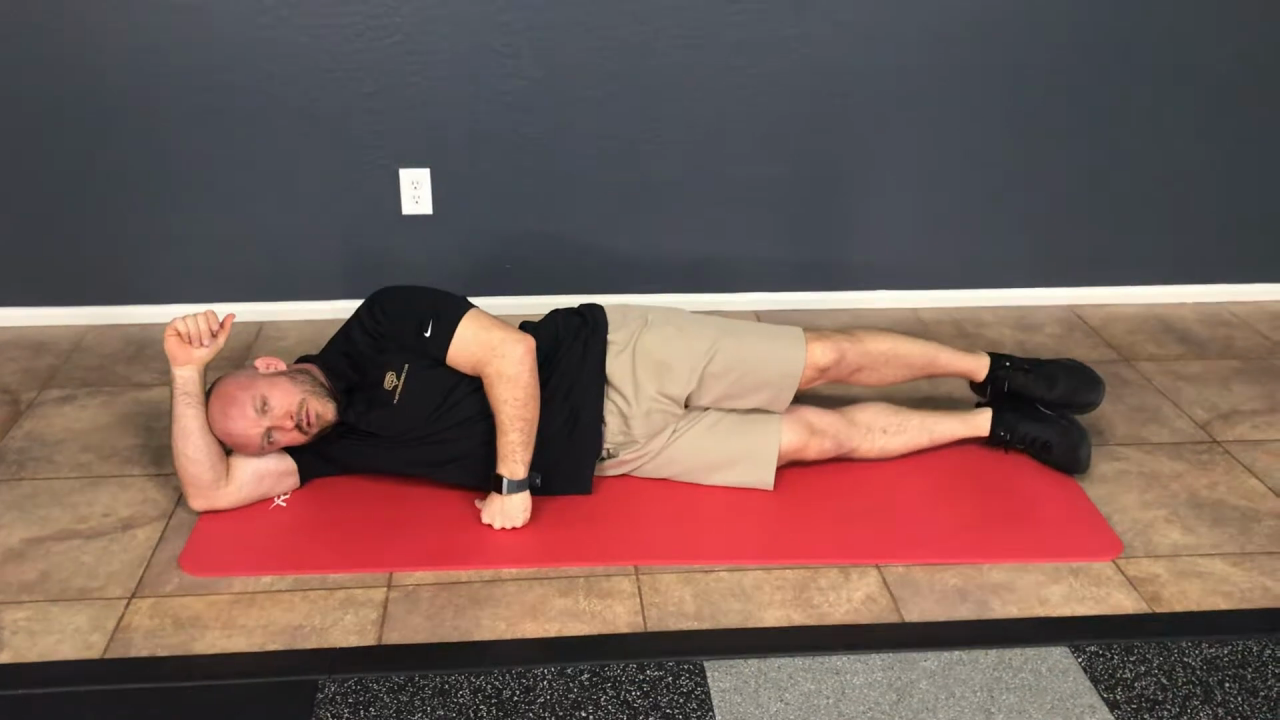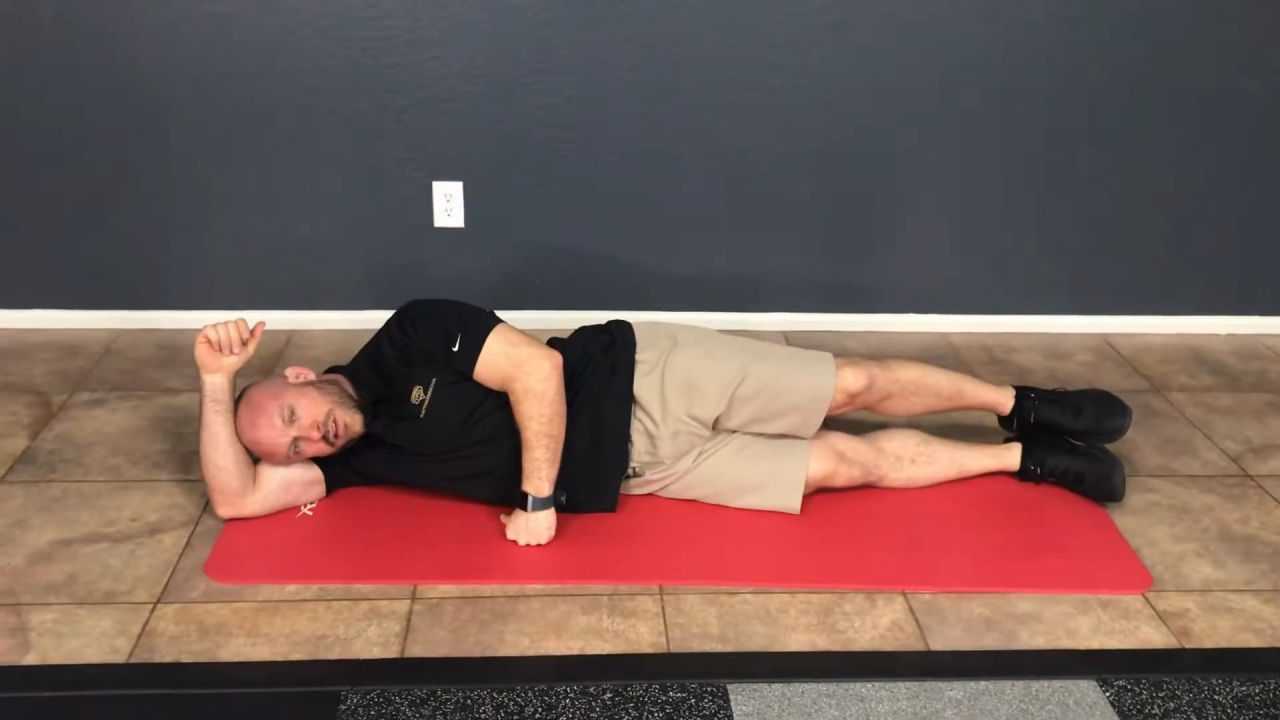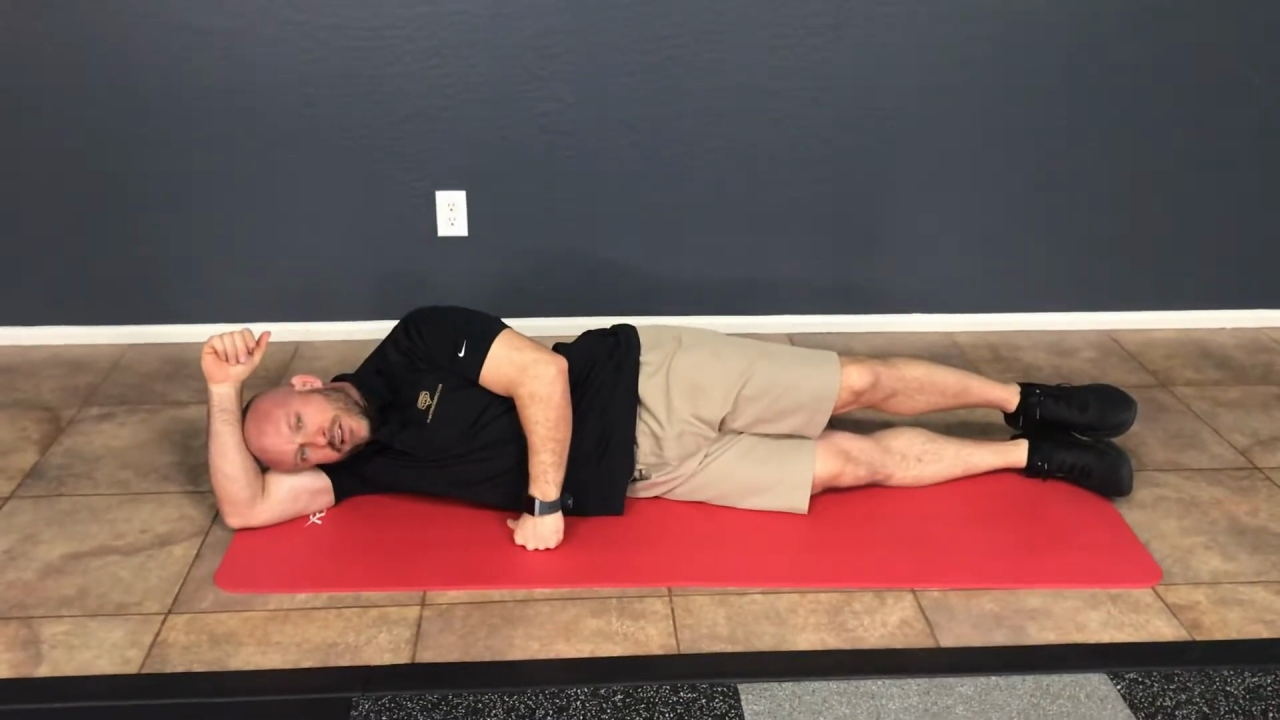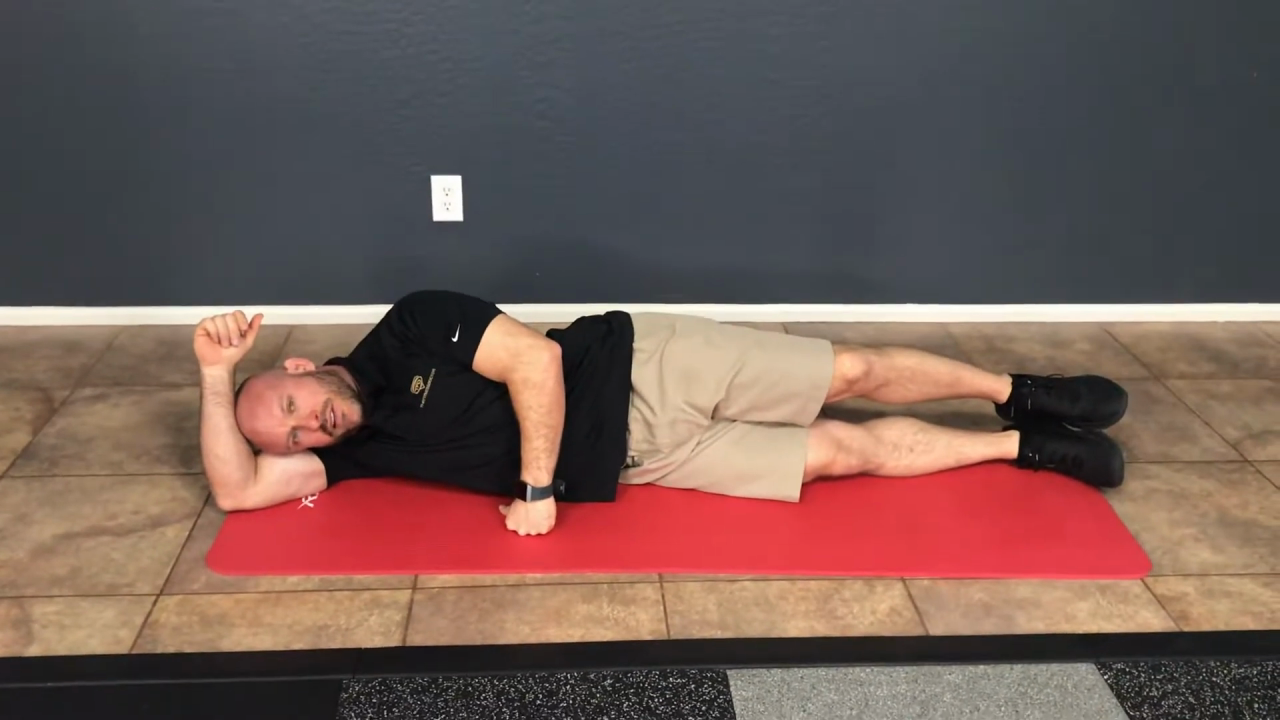
dt=1s
person 1, frame 1
left shoulder: (382, 322)
right shoulder: (331, 445)
left elbow: (510, 351)
right elbow: (210, 490)
left wrist: (513, 482)
right wrist: (186, 376)
left hip: (616, 358)
right hip: (605, 451)
left knee: (826, 360)
right knee: (817, 438)
left ankle: (994, 374)
right ankle: (993, 424)
person 1, frame 2
left shoulder: (412, 334)
right shoulder: (357, 455)
left elbow: (536, 367)
right elbow: (235, 496)
left wrist: (536, 498)
right wrist: (215, 383)
left hip: (643, 375)
right hip: (632, 469)
left knee: (854, 386)
right knee: (844, 463)
left ankle: (1022, 406)
right ankle: (1025, 459)
person 1, frame 3
left shoulder: (417, 343)
right shoulder: (364, 463)
left elbow: (540, 373)
right elbow: (244, 507)
left wrist: (543, 503)
right wrist: (222, 395)
left hip: (648, 378)
right hip: (638, 472)
left knee: (859, 383)
right knee: (852, 462)
left ankle: (1027, 405)
right ankle: (1033, 455)
person 1, frame 4
left shoulder: (411, 327)
right shoulder: (357, 448)
left elbow: (536, 359)
right elbow: (237, 489)
left wrist: (535, 488)
right wrist: (214, 376)
left hip: (641, 366)
right hip: (631, 460)
left knee: (852, 372)
right knee: (842, 452)
left ankle: (1021, 395)
right ankle: (1024, 447)
